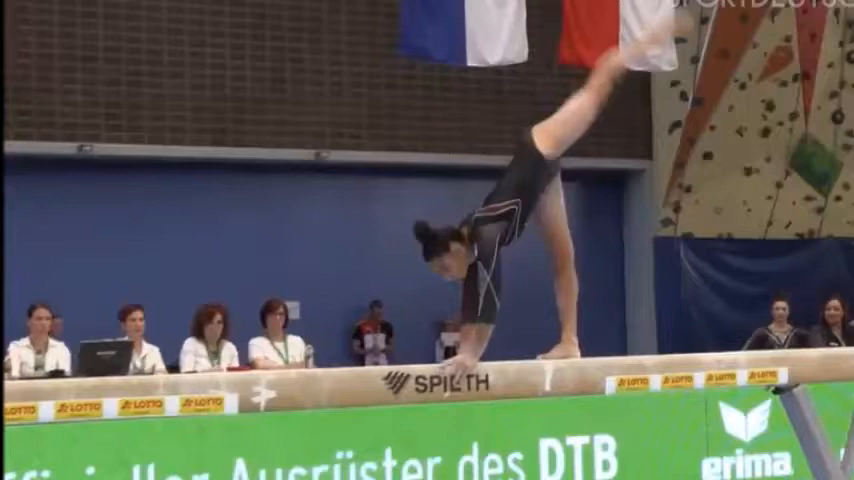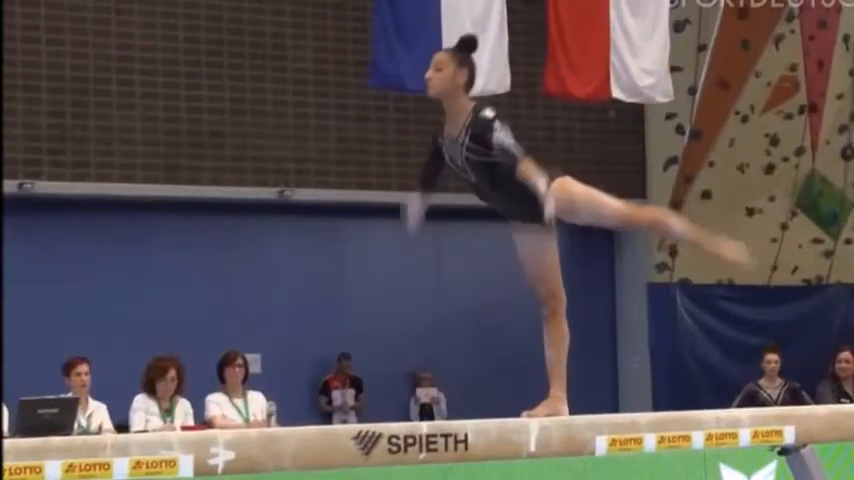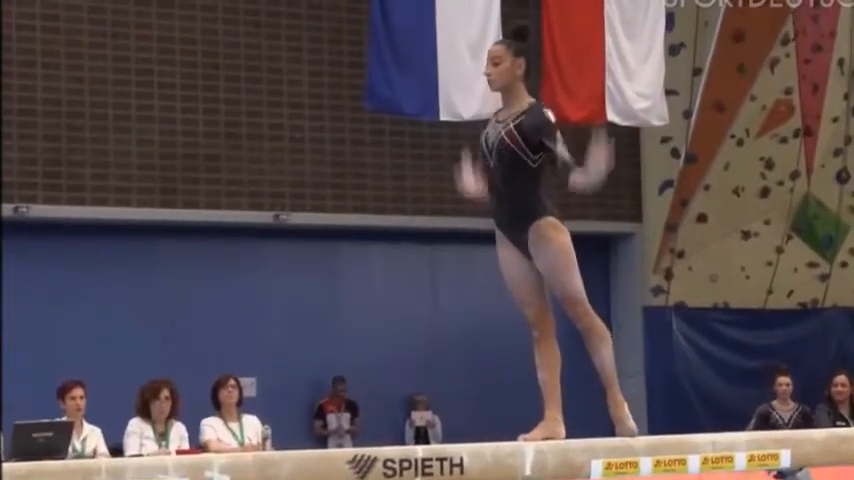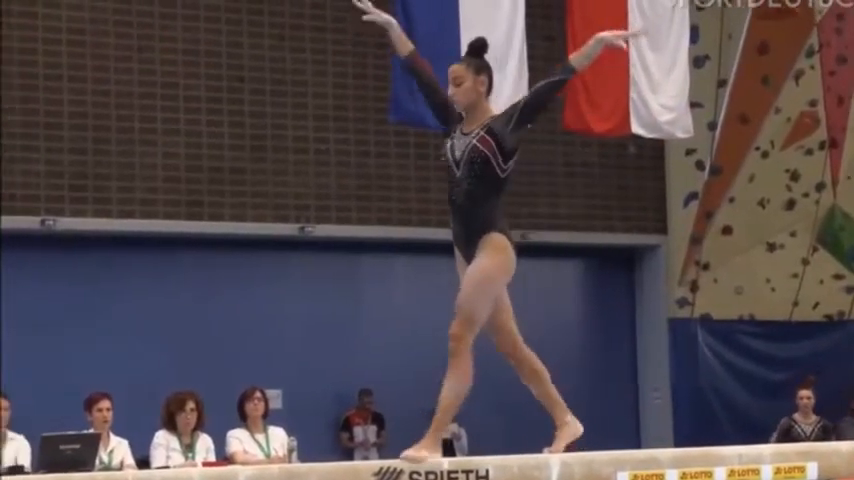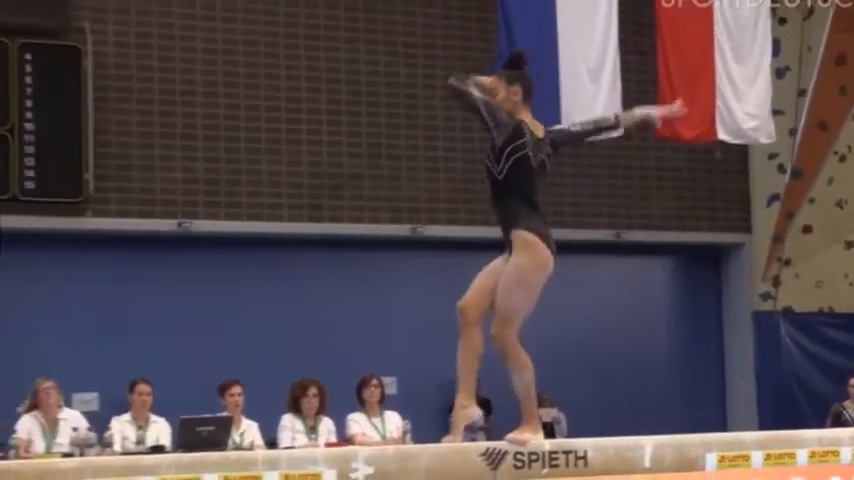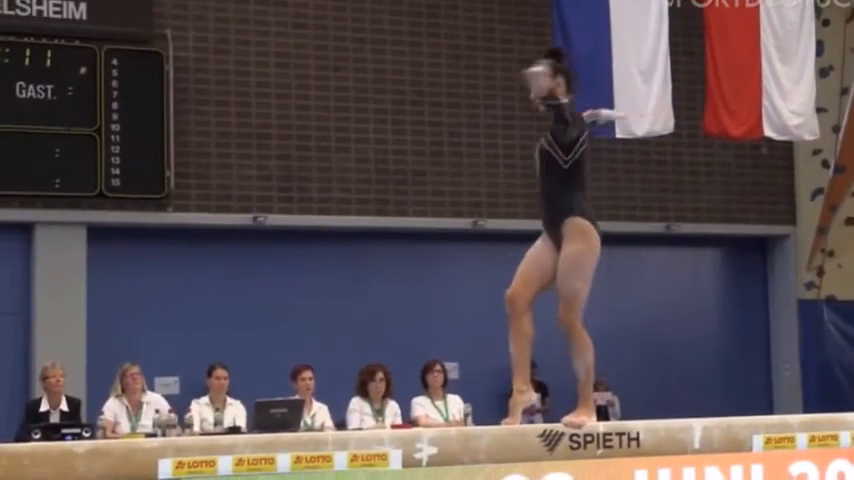
dt=0.7s
person 1, frame 1
left shoulder: (485, 239)
right shoulder: (470, 250)
left elbow: (489, 297)
right elbow: (474, 306)
left wrist: (469, 353)
right wrist: (468, 352)
left hip: (539, 151)
right hip: (540, 166)
left knee: (597, 84)
right knee: (563, 260)
right ankle: (569, 341)
person 1, frame 2
left shoulder: (484, 120)
right shoulder: (444, 134)
left elbow: (513, 152)
right elbow: (431, 169)
left wrist: (539, 184)
right wrist: (418, 202)
left hip: (549, 198)
right hip: (524, 216)
right knee: (551, 303)
left ankle: (712, 244)
right ankle: (557, 397)
person 1, frame 3
left shoulder: (537, 117)
right shoulder: (495, 120)
left elbow: (565, 163)
left wrist: (589, 173)
right wrist: (477, 183)
left hip: (539, 226)
right hip: (507, 232)
left knee: (580, 312)
right knee: (538, 325)
left ankle: (615, 400)
right ankle: (552, 419)
person 1, frame 4
left shoulder: (507, 124)
right shoulder: (454, 126)
left elbow: (555, 81)
right elbow: (419, 71)
left wrist: (600, 41)
left hip: (493, 246)
right hip: (466, 249)
left knee: (459, 337)
right knee: (508, 345)
left ankle: (433, 439)
right ankle: (565, 422)
person 1, frame 5
left shoulder: (507, 127)
right shoulder: (547, 135)
left elbow: (460, 87)
right elbow: (603, 124)
left wrist: (479, 85)
right wrist: (650, 111)
left hip: (530, 246)
right hip: (519, 246)
left knee: (503, 333)
right knee: (468, 310)
left ankle: (531, 424)
right ankle: (465, 403)
person 1, frame 6
left shoulder: (568, 119)
right shoulder: (563, 121)
left elbow: (554, 101)
right elbow: (583, 116)
left wrist: (539, 78)
right wrist: (601, 114)
left hip: (577, 229)
right hip: (552, 232)
left knee: (569, 318)
right knee: (516, 298)
left ankle: (586, 406)
right ankle: (522, 387)
